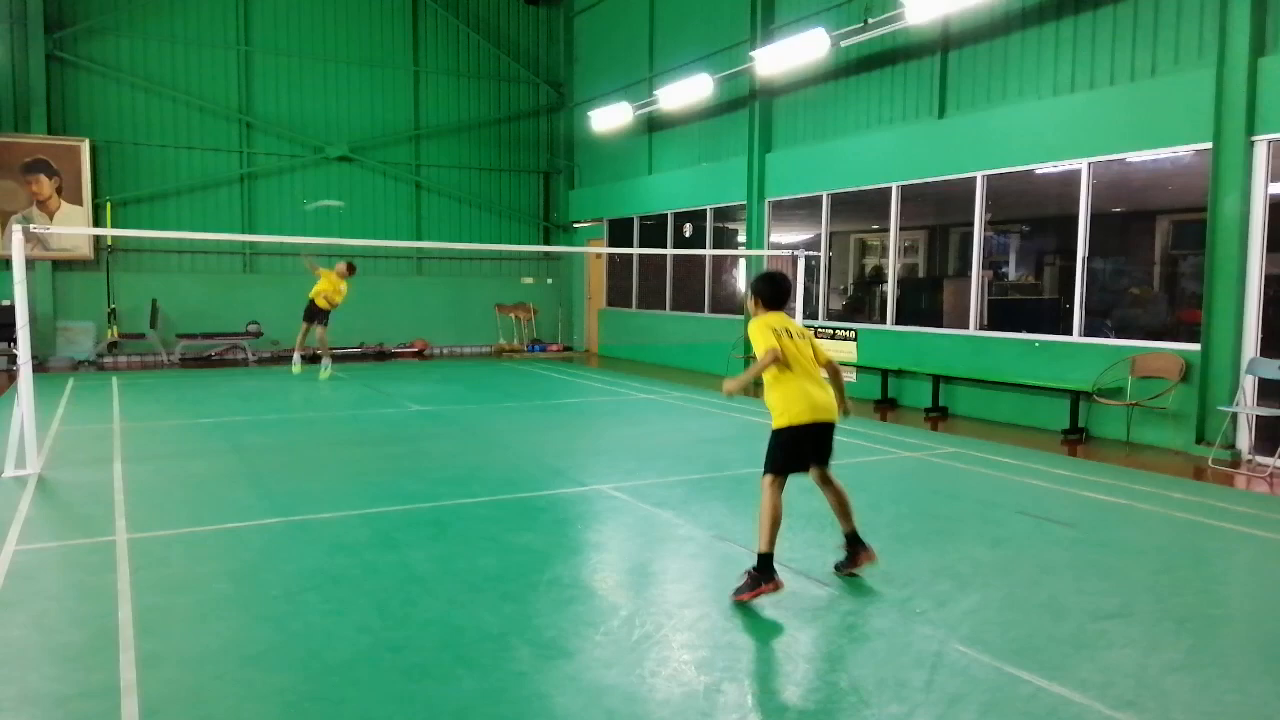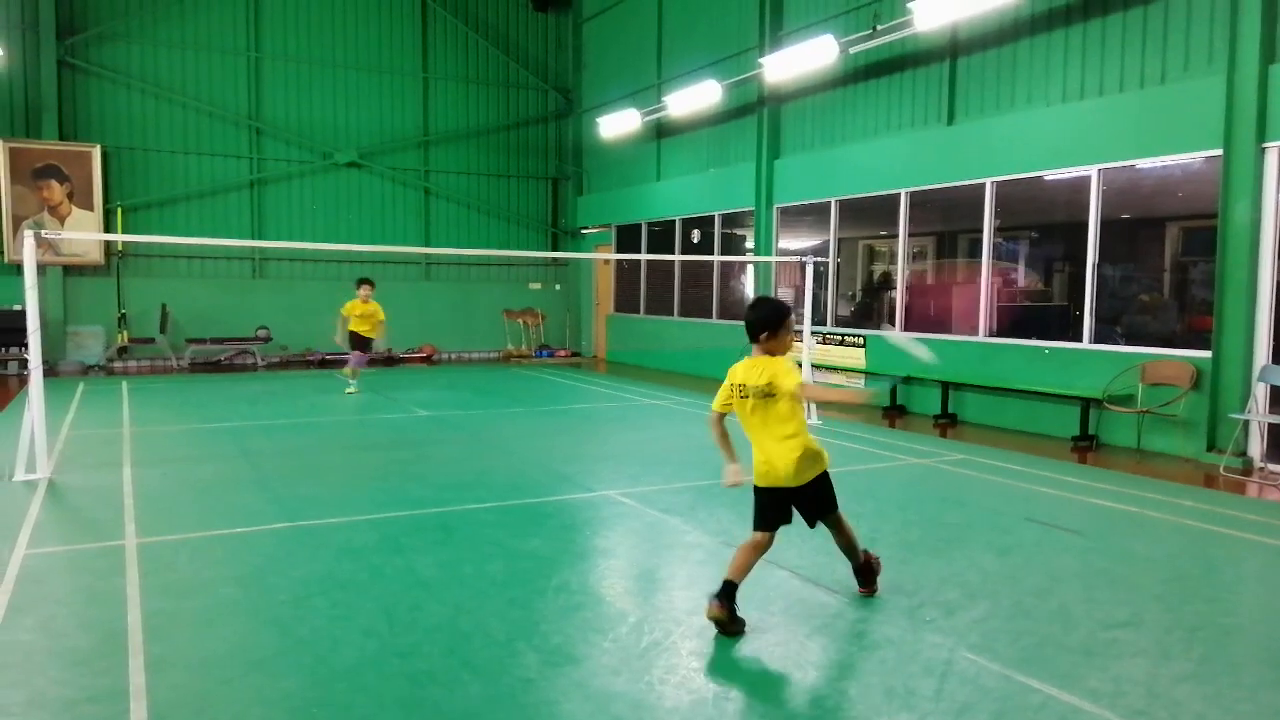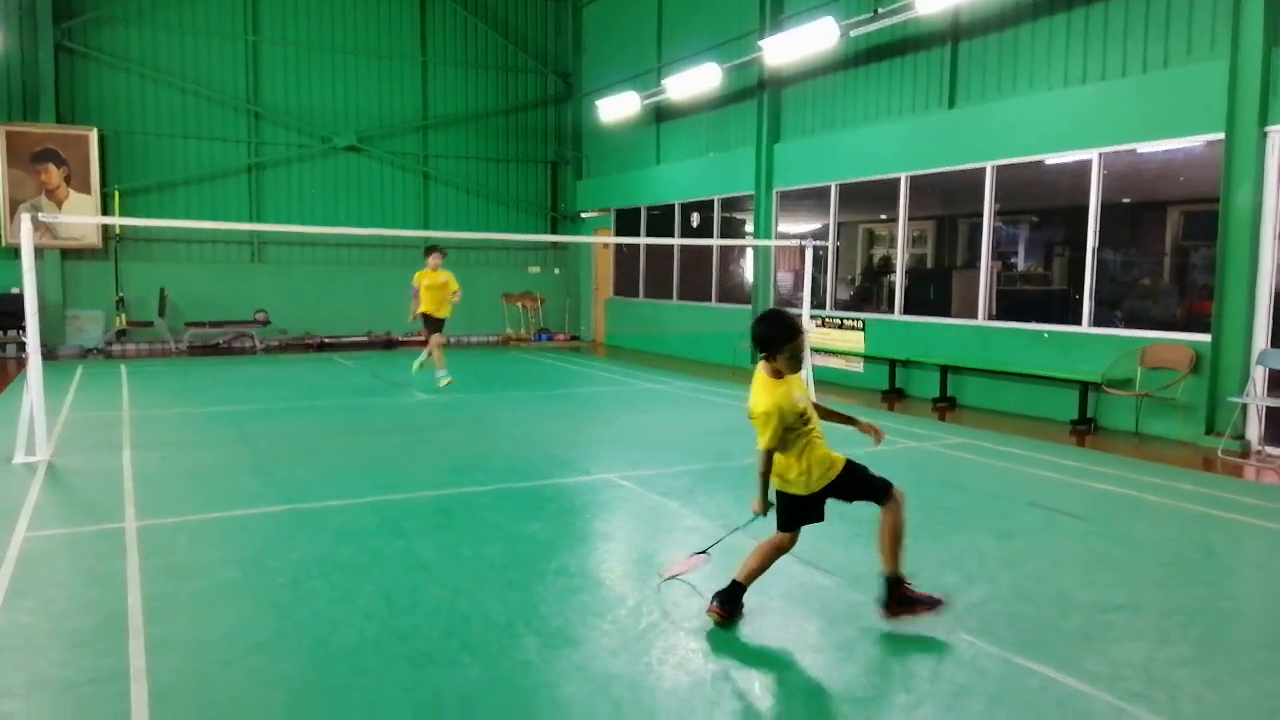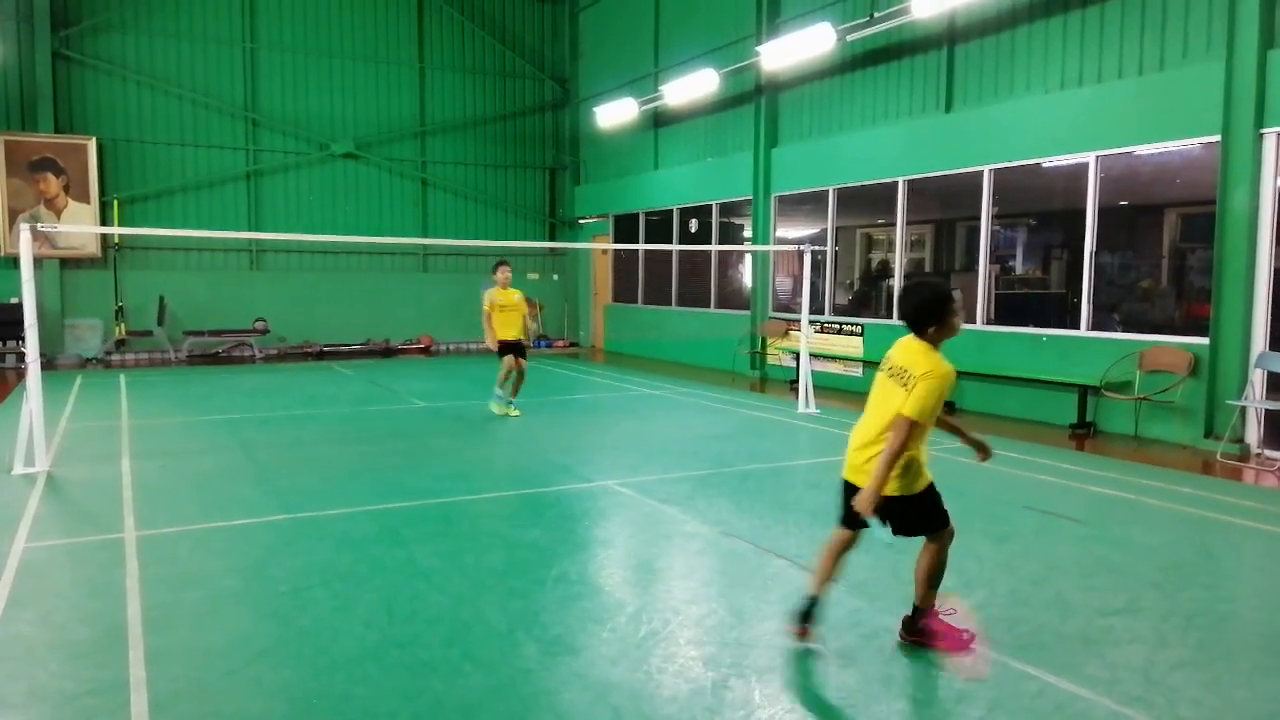
dt=0.5s
person 1, frame 1
left shoulder: (760, 325)
right shoulder: (798, 328)
left elbow: (772, 356)
right elbow: (832, 366)
left wrist: (740, 381)
right wrist: (842, 400)
left hip: (795, 415)
right hip: (824, 410)
left knee: (772, 483)
right knee: (822, 475)
left ankle: (764, 570)
right ankle: (855, 545)
person 1, frame 2
left shoulder: (736, 373)
right shoulder: (780, 367)
left elbow: (716, 419)
right elbow: (804, 391)
left wrist: (732, 462)
right wrist: (851, 395)
left hip: (766, 471)
right hip: (803, 464)
left knee: (761, 537)
right knee: (833, 519)
left ankle: (724, 599)
right ankle: (865, 573)
person 1, frame 3
left shoulder: (788, 373)
right shoulder: (768, 403)
right elbow: (767, 453)
left wrist: (856, 422)
right wrist: (761, 495)
left hip: (816, 468)
right hip: (807, 476)
left knee: (785, 537)
right knee: (892, 500)
right ankle: (895, 594)
person 1, frame 4
left shoulder: (902, 348)
right shoulder: (938, 370)
right elbow: (901, 430)
left wrist: (966, 436)
right wrist: (873, 489)
left hip: (860, 461)
right hip: (896, 472)
left knee: (846, 533)
right knee: (939, 535)
left ankle: (809, 607)
right ankle: (920, 621)
